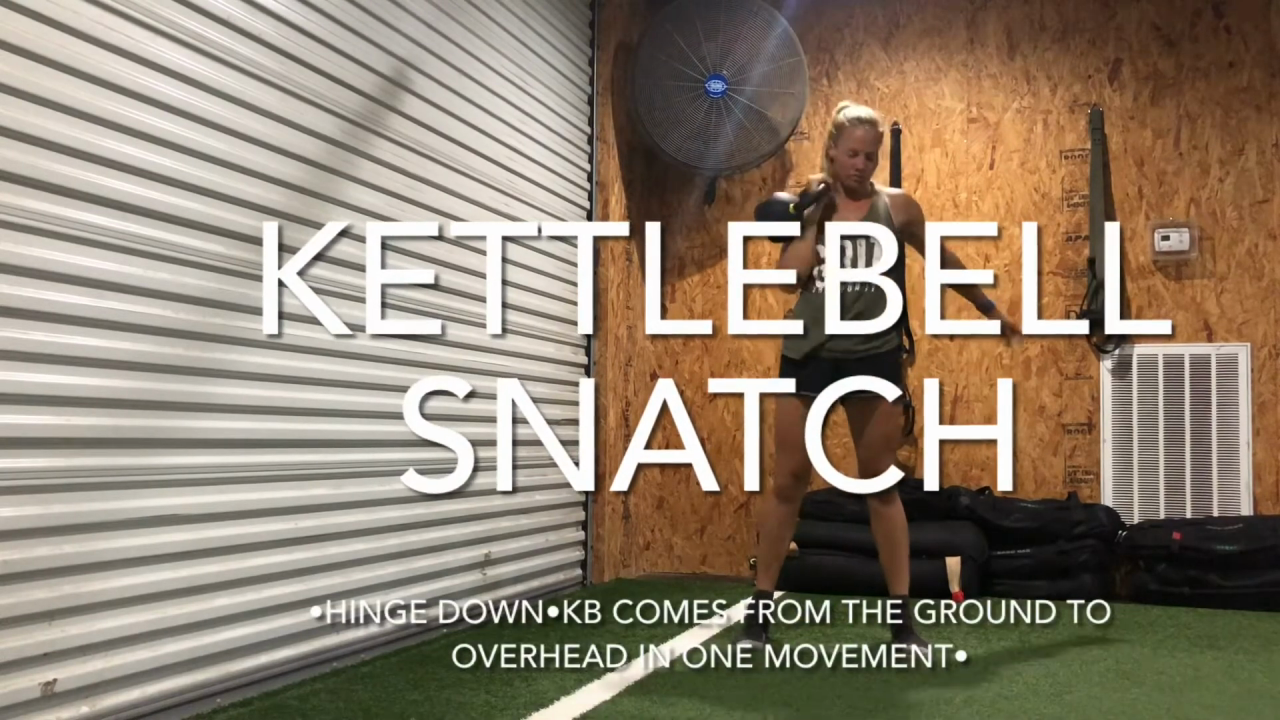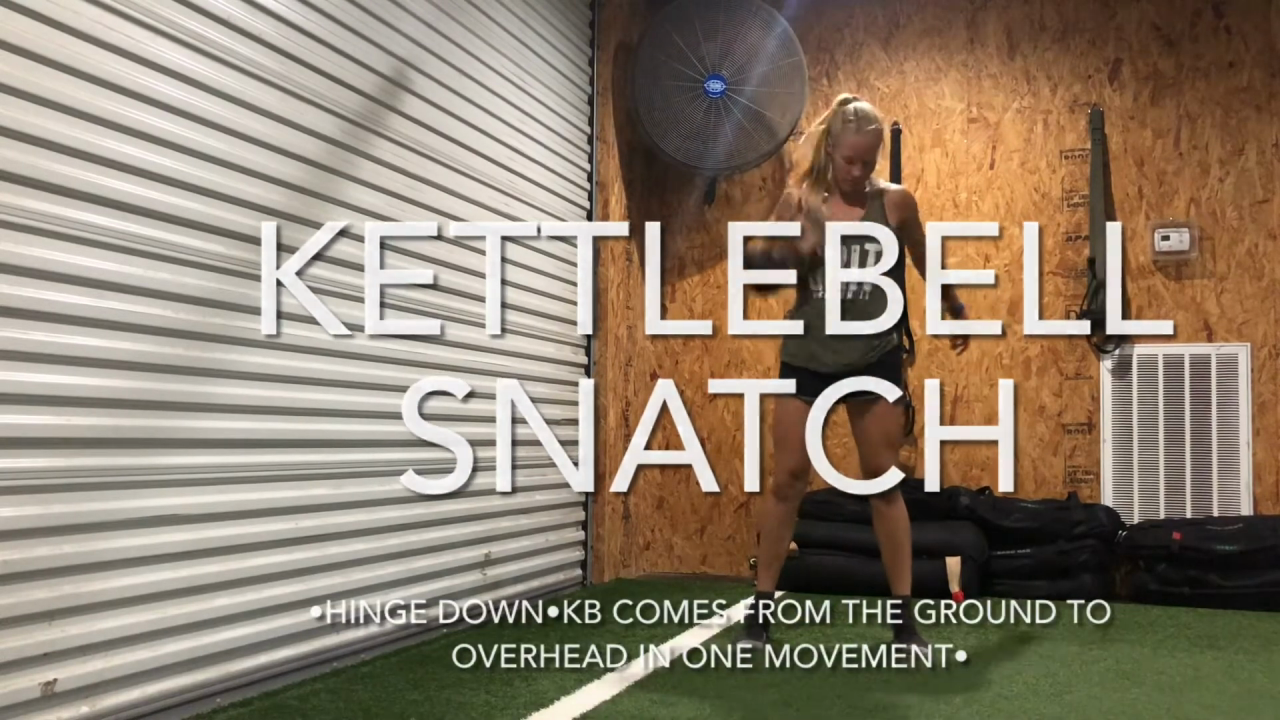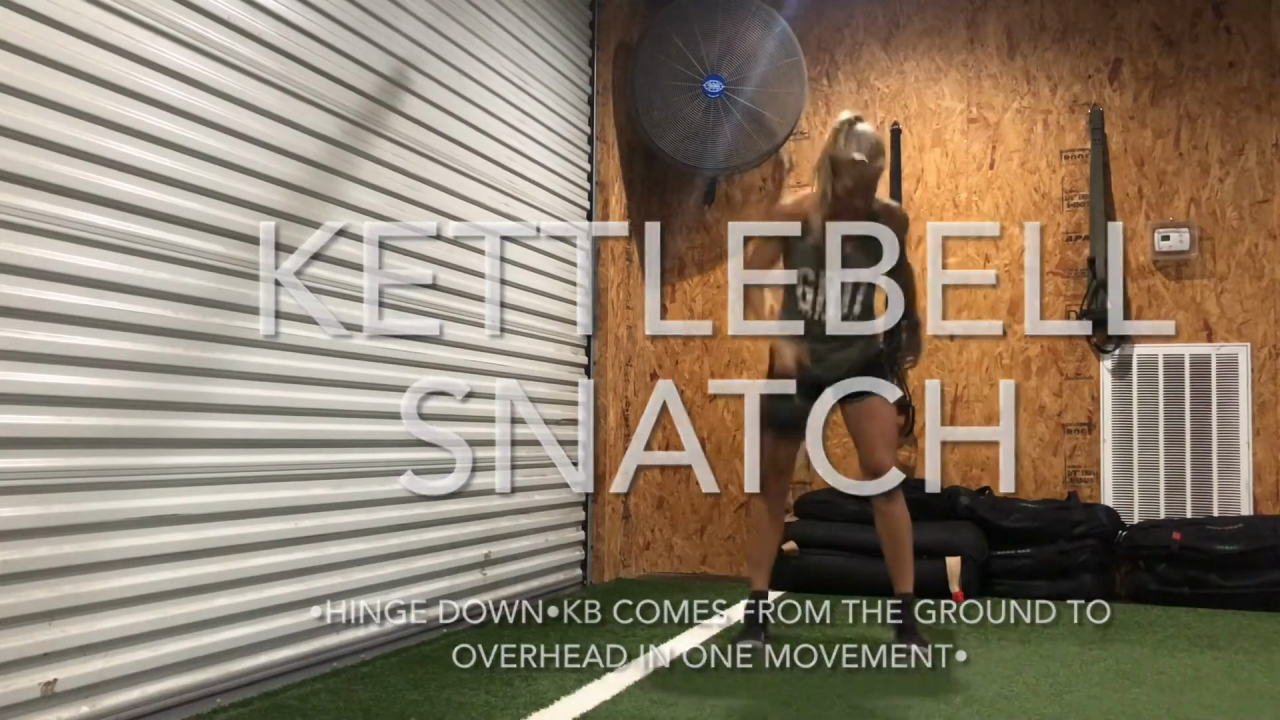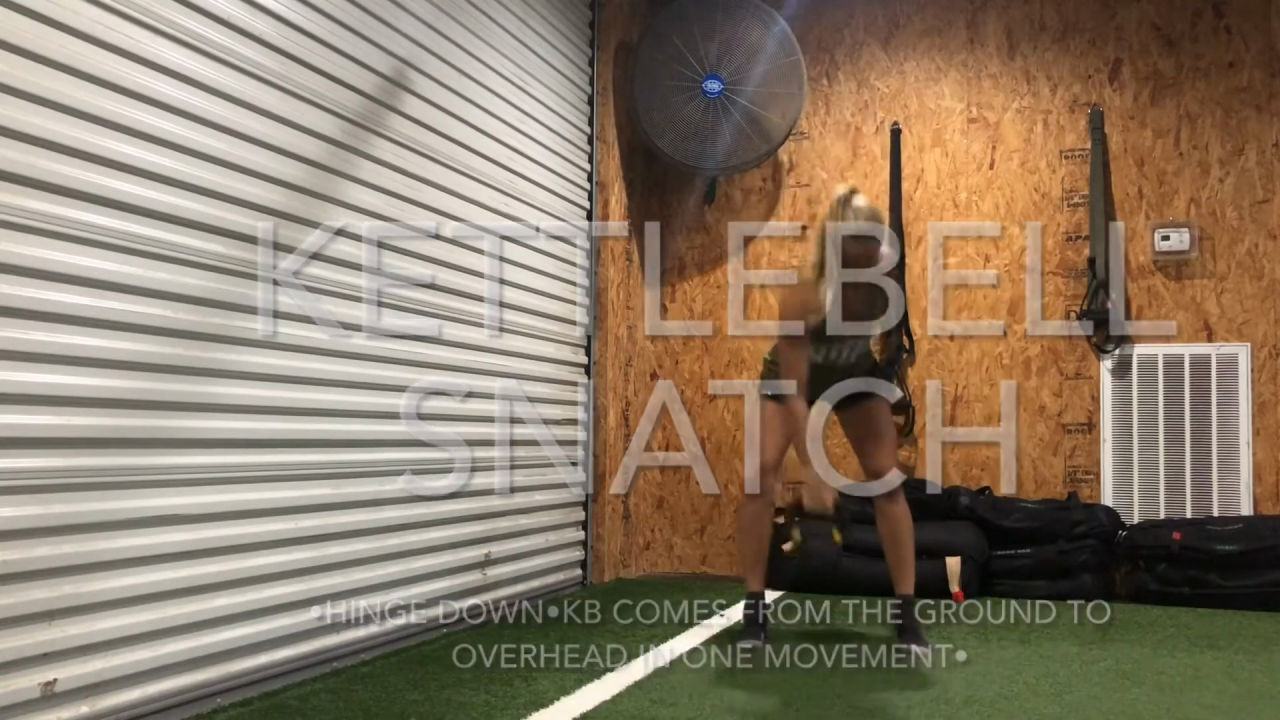
dt=0.2s
person 1, frame 1
left shoulder: (898, 206)
right shoulder: (809, 209)
left elbow: (945, 262)
right elbow: (789, 276)
left wrist: (993, 311)
right wrist: (812, 218)
left hip: (875, 356)
right hip: (807, 356)
left knee: (880, 484)
right knee: (788, 480)
left ankle: (901, 613)
right ankle: (761, 605)
person 1, frame 2
left shoulder: (895, 202)
right shoulder: (797, 201)
left elbow: (925, 258)
right elbow: (759, 271)
left wrist: (954, 309)
right wrist: (788, 251)
left hip: (875, 358)
right hip: (806, 358)
left knee: (883, 482)
right knee: (787, 479)
left ankle: (903, 613)
right ankle: (761, 606)
person 1, frame 3
left shoulder: (890, 218)
right shoulder: (792, 215)
right elbow: (750, 281)
left wrist: (912, 329)
right wrist: (777, 341)
left hip: (863, 360)
right hip: (798, 361)
left knee: (883, 476)
right knee: (770, 477)
left ankle: (905, 610)
right ankle: (756, 608)
person 1, frame 4
right shoulder: (802, 295)
right elbow: (794, 390)
left wrist: (885, 354)
right wrist: (813, 478)
left hip: (856, 374)
right hip: (792, 382)
left knee: (887, 477)
right knee: (758, 476)
left ankle: (906, 611)
right ankle: (754, 609)
